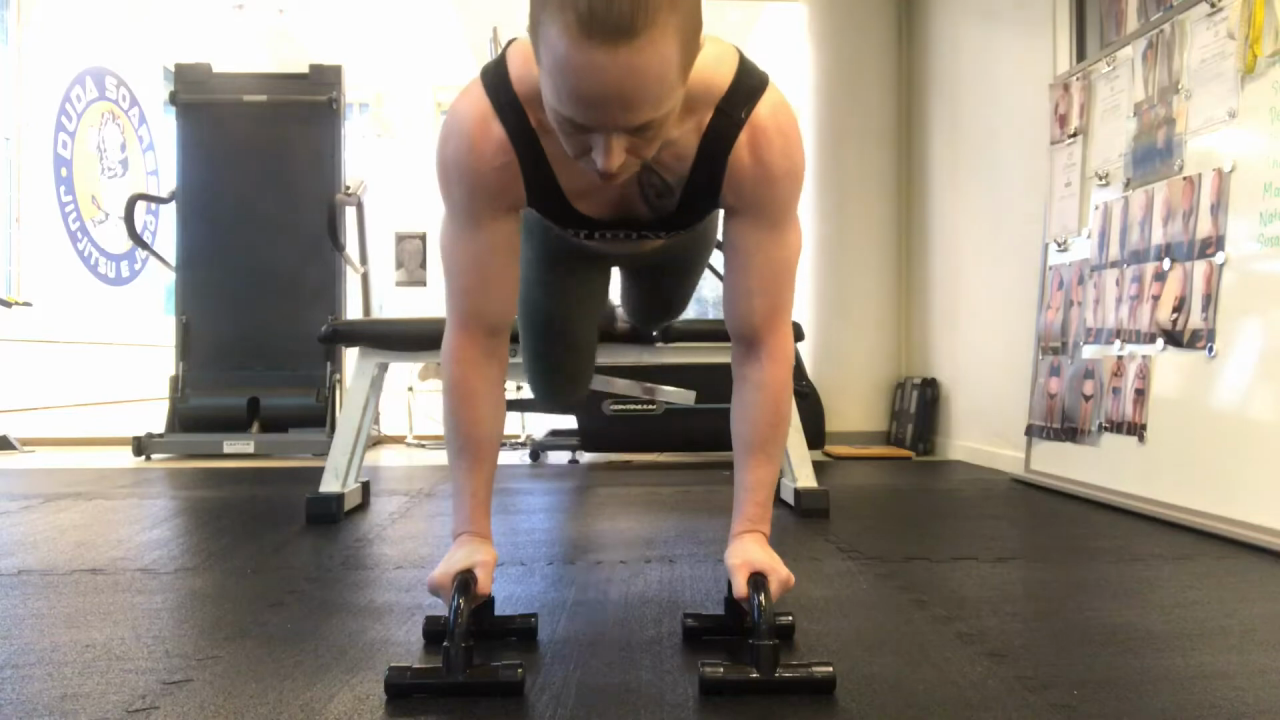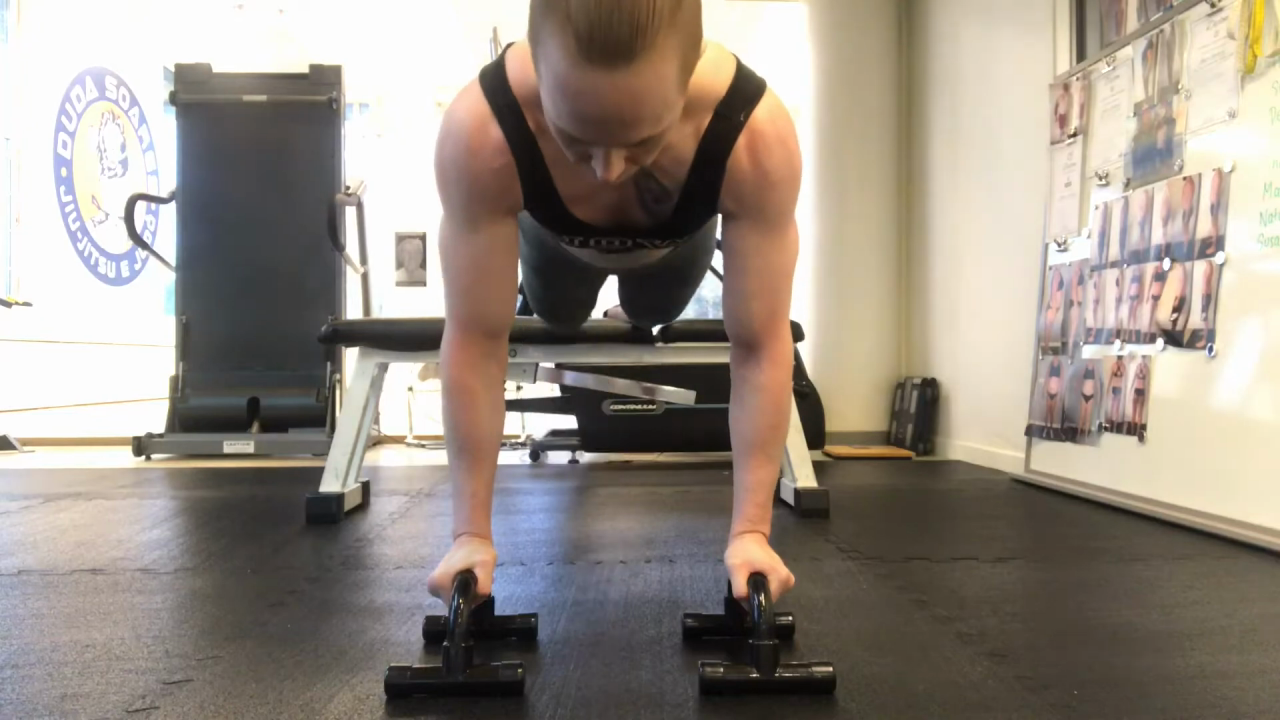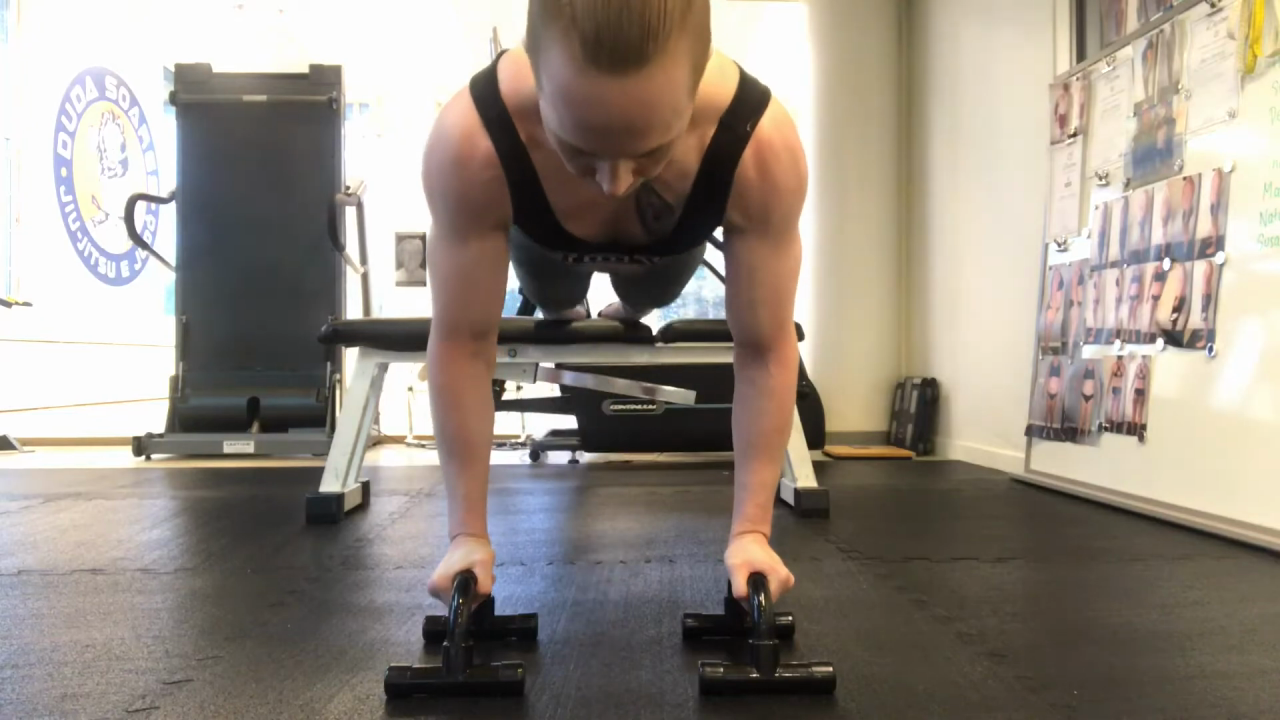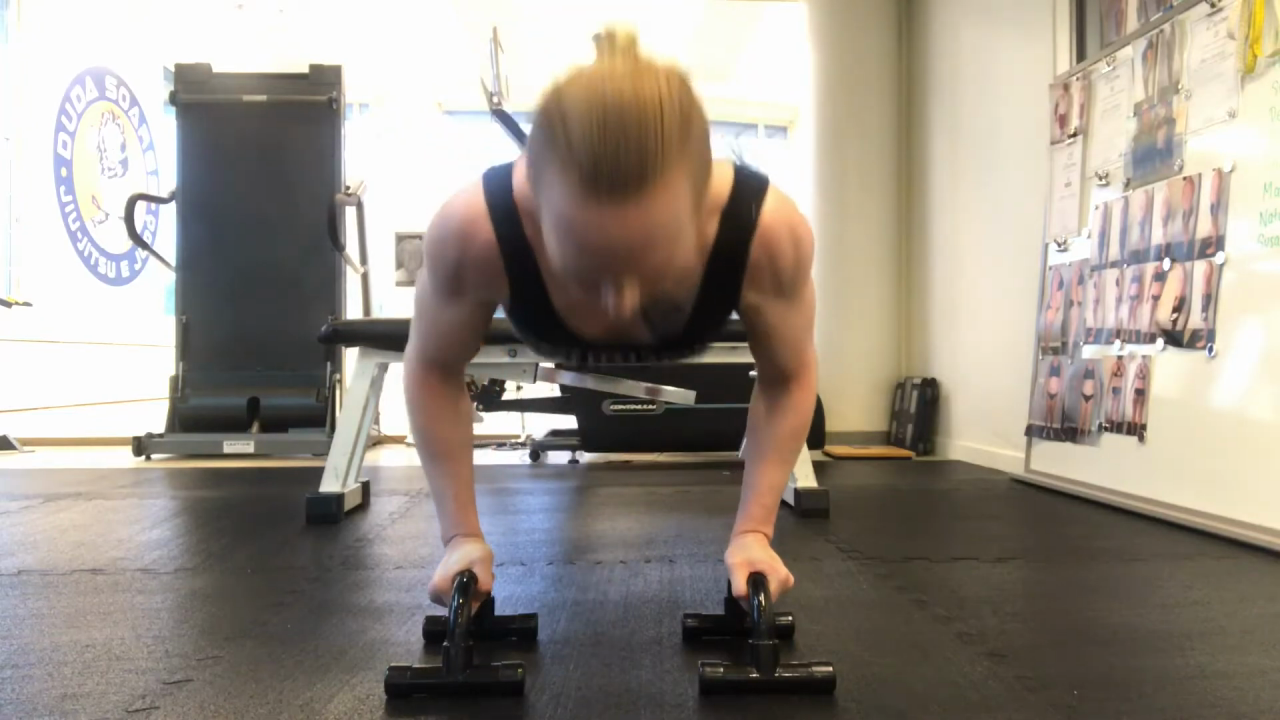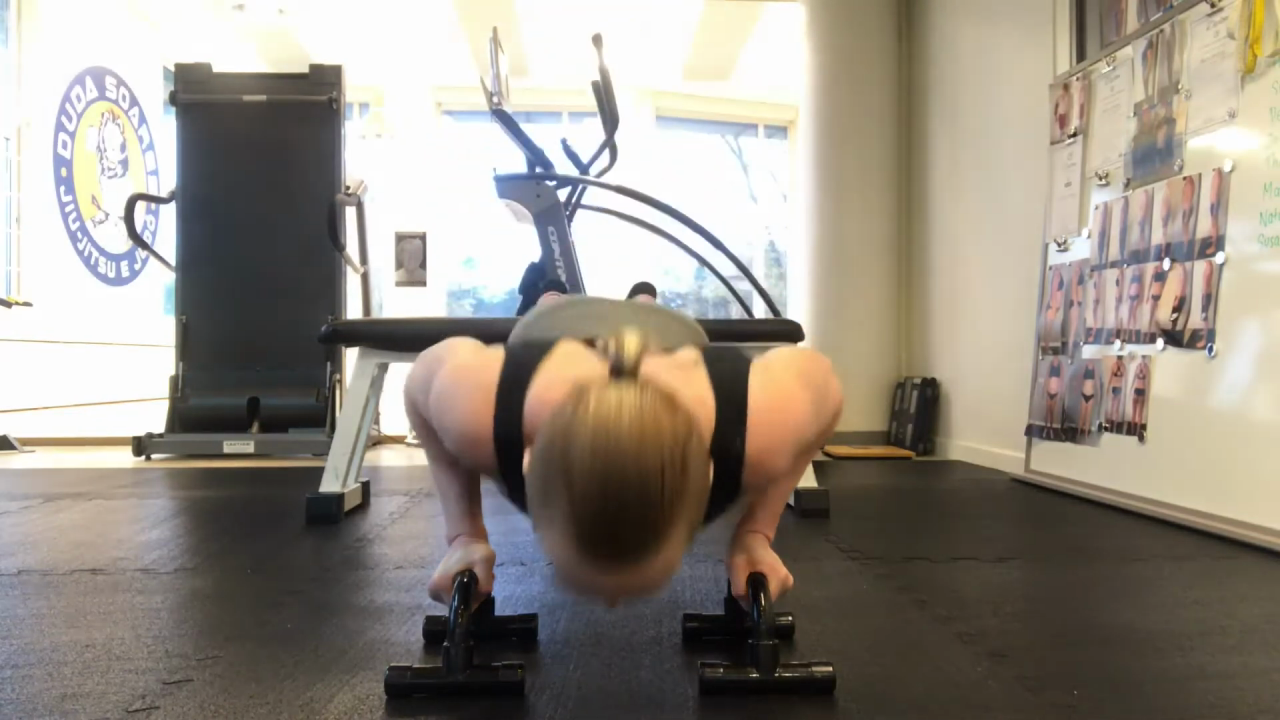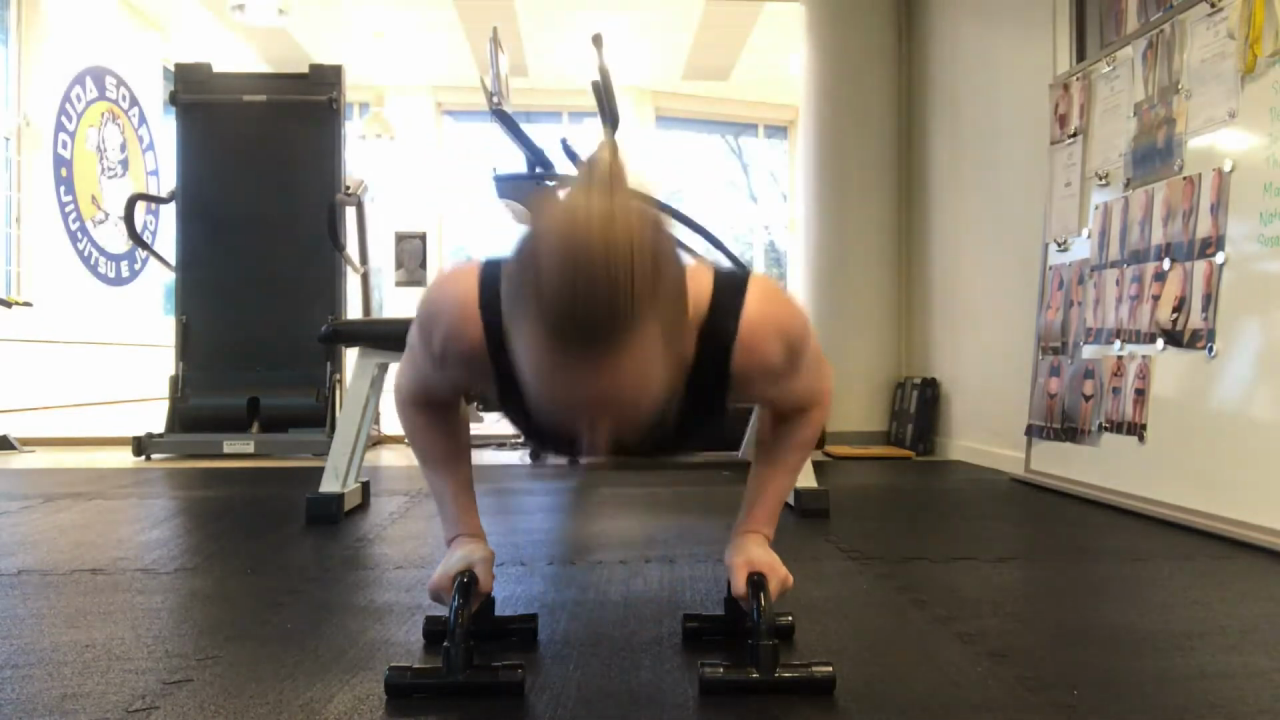
dt=0.4s
person 1, frame 1
left shoulder: (758, 128)
right shoulder: (483, 127)
left elbow: (760, 340)
right elbow: (477, 337)
left wrist: (751, 529)
right wrist: (471, 531)
left hip: (676, 233)
right hip: (560, 234)
left knee: (656, 317)
right knee: (556, 386)
right ankle: (596, 317)
person 1, frame 2
left shoulder: (755, 135)
right shoulder: (481, 130)
left elbow: (759, 345)
right elbow: (476, 339)
left wrist: (750, 530)
right wrist: (471, 533)
left hip: (674, 242)
right hip: (557, 239)
left knee: (654, 314)
right knee: (558, 318)
person 1, frame 3
left shoulder: (761, 146)
right shoulder: (470, 141)
left elbow: (765, 350)
right elbow: (462, 344)
left wrist: (750, 531)
right wrist: (467, 535)
left hip: (666, 255)
right hip: (547, 251)
left knee: (642, 306)
right knee: (554, 306)
left ankle: (625, 314)
person 1, frame 4
left shoulder: (768, 231)
right shoulder: (474, 228)
left elbow: (789, 375)
right elbow: (435, 368)
left wrist: (757, 527)
right wrist: (463, 531)
person 1, frame 5
left shoulder: (757, 430)
right shoulder: (480, 411)
left elbow: (827, 388)
right elbow: (420, 388)
left wrist: (756, 533)
right wrist: (463, 532)
left ankle: (646, 308)
right ankle: (551, 303)
person 1, frame 6
left shoulder: (753, 327)
right shoulder: (463, 315)
left elbow: (807, 401)
right elbow: (419, 394)
left wrist: (753, 532)
right wrist: (462, 534)
